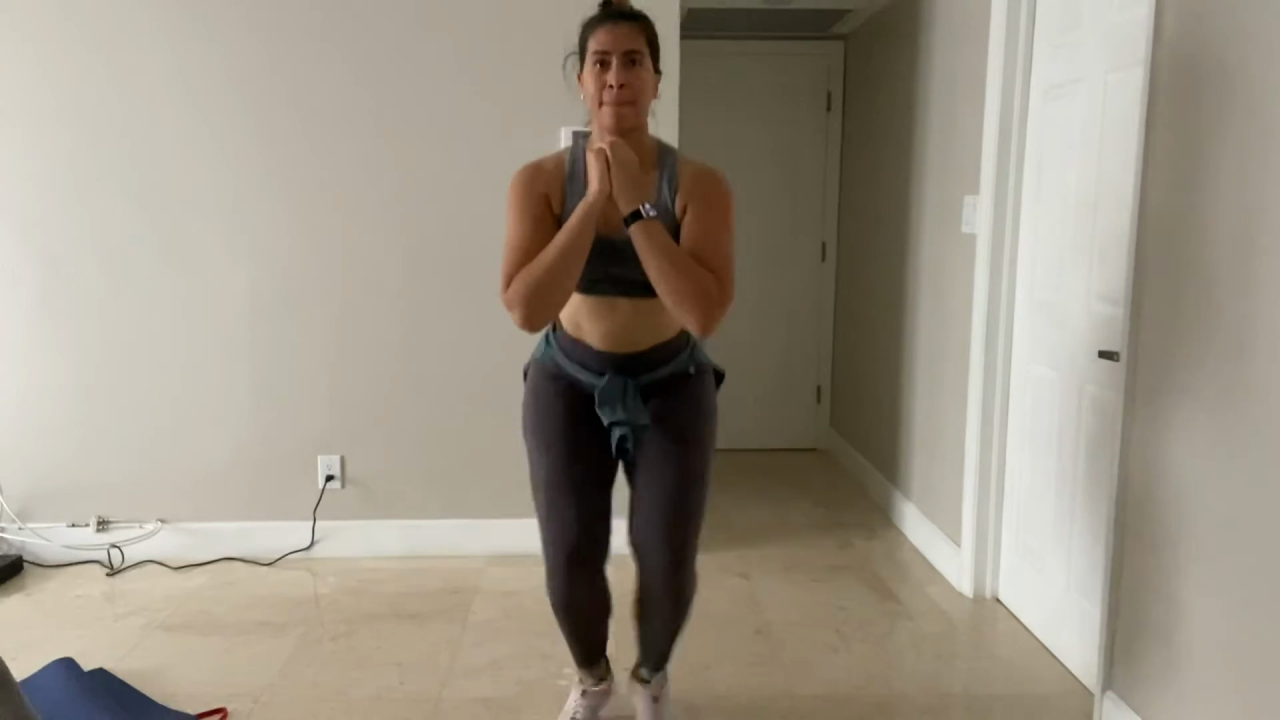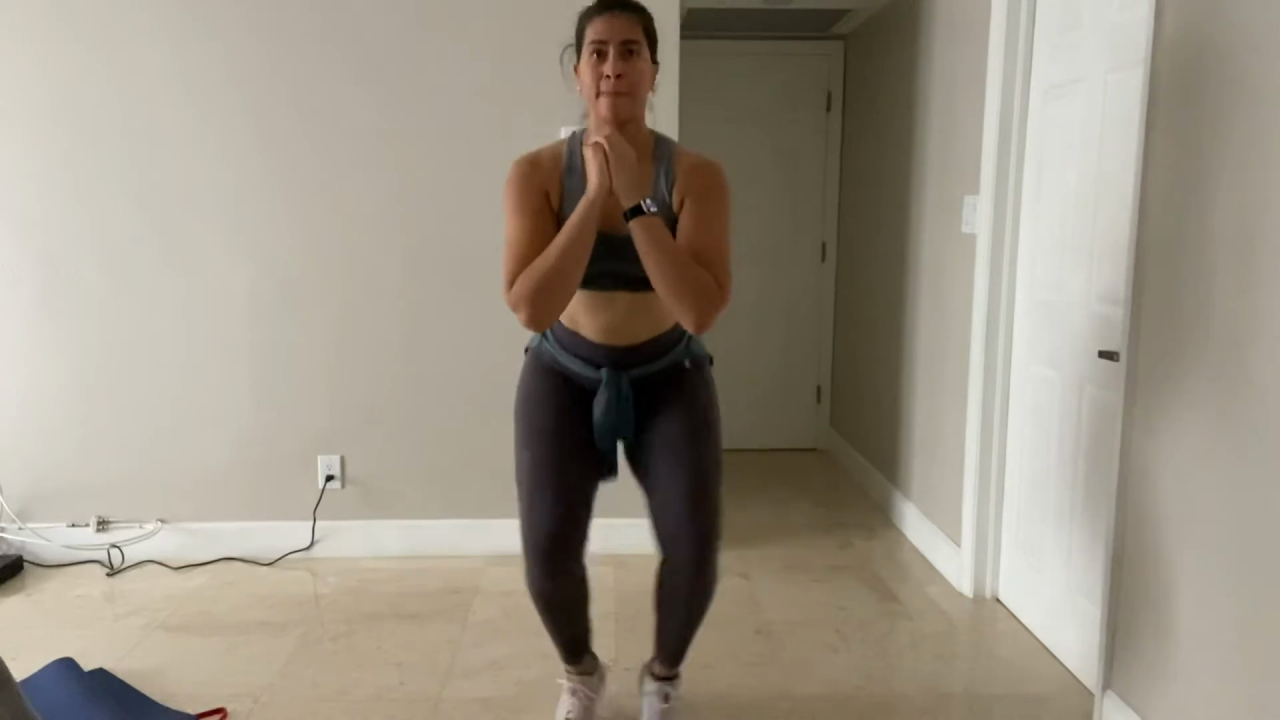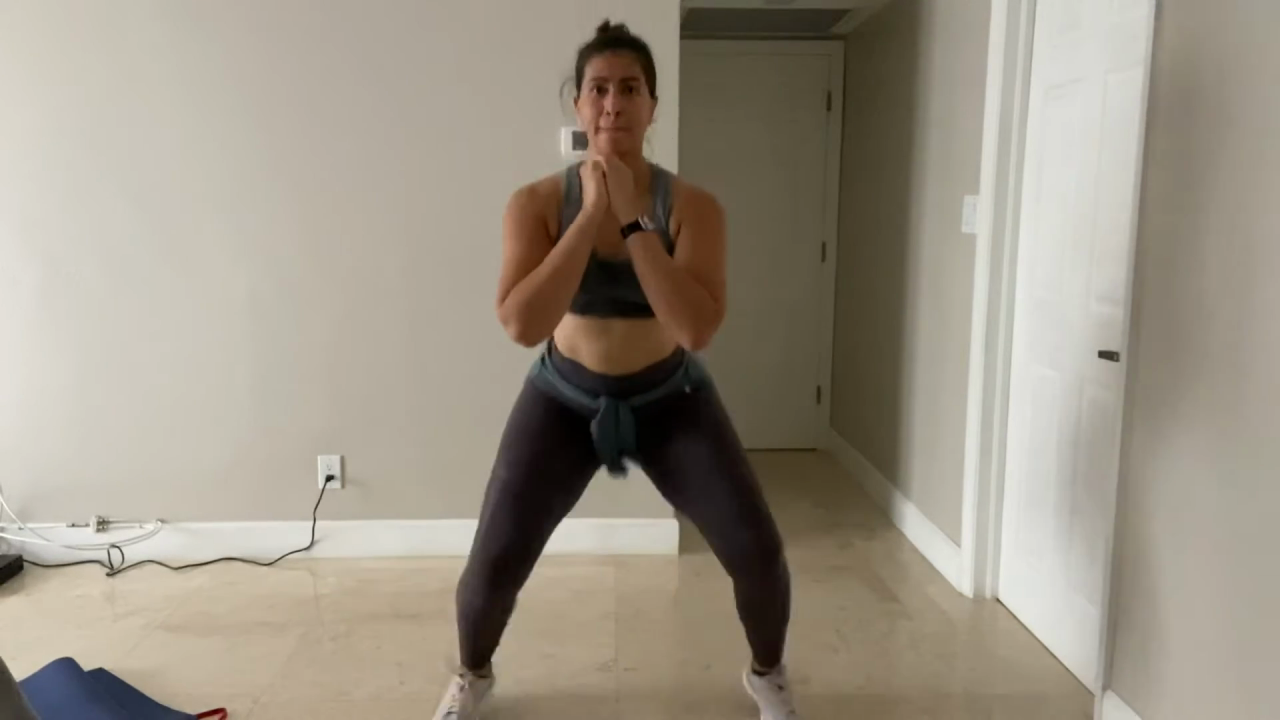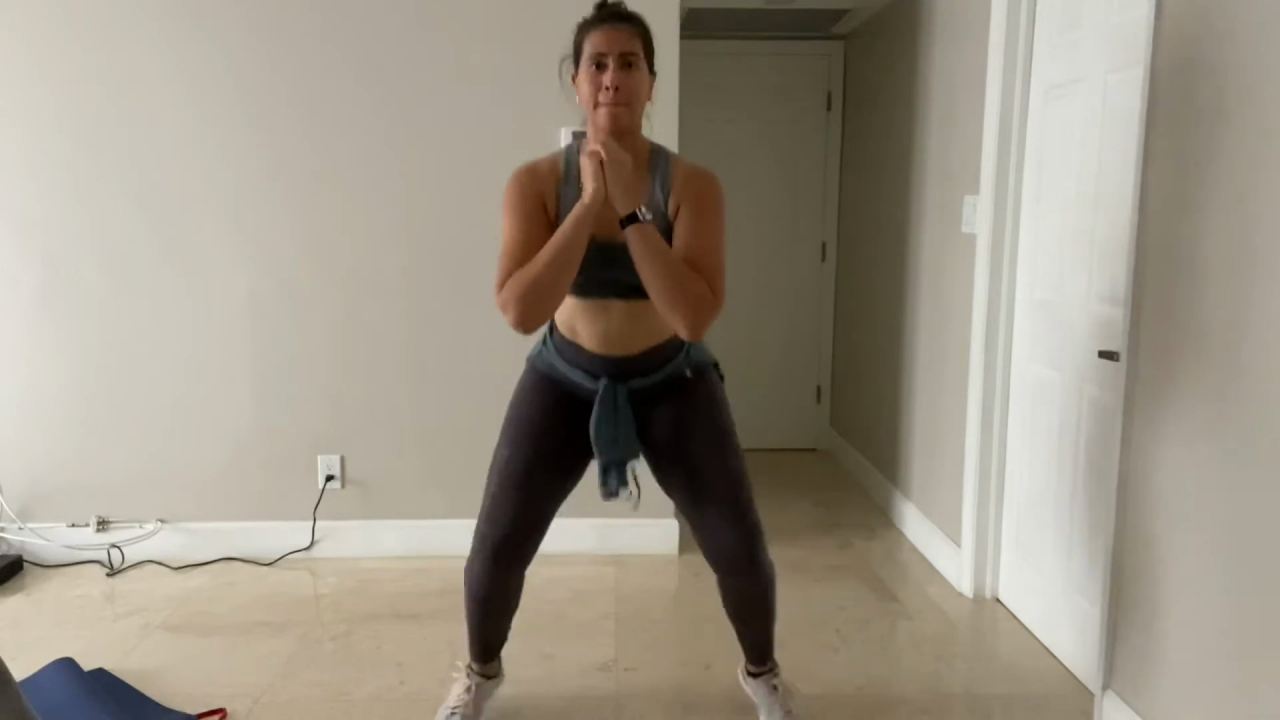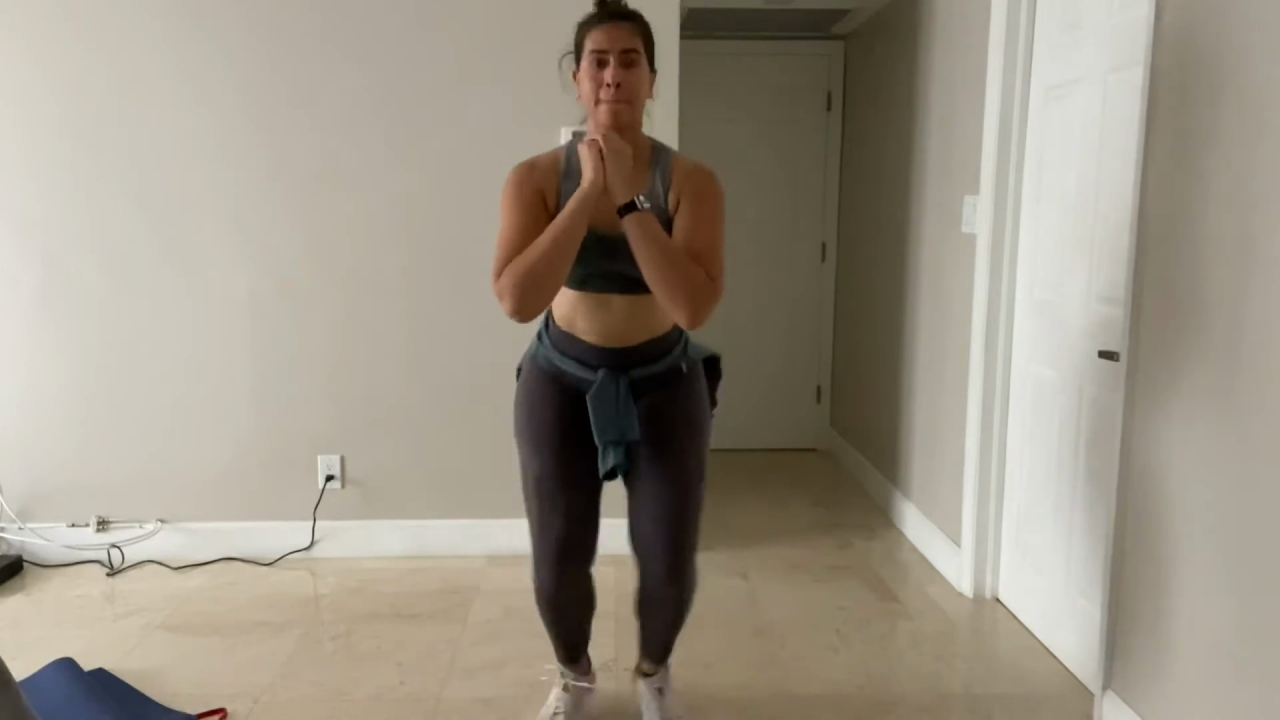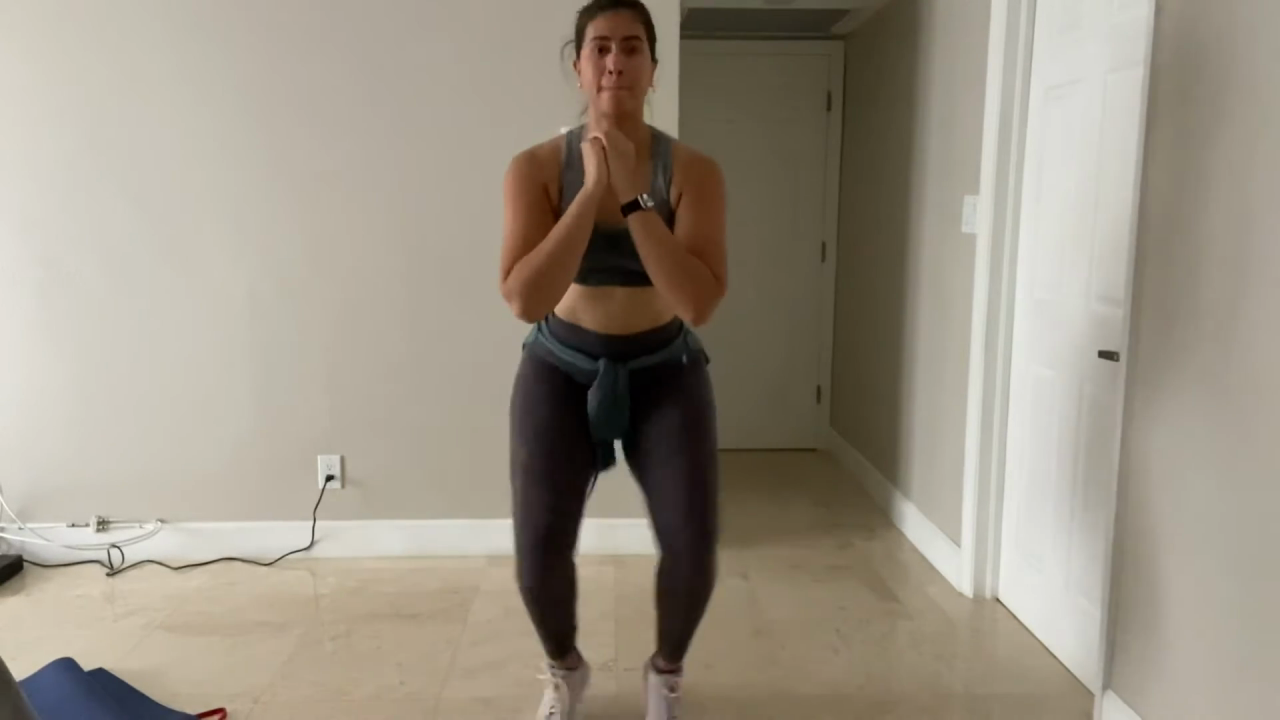
dt=0.2s
person 1, frame 1
left shoulder: (698, 183)
right shoulder: (542, 179)
left elbow: (704, 315)
right elbow: (524, 307)
left wrist: (635, 207)
right wrist: (593, 200)
left hip: (668, 383)
right hip: (569, 379)
left knee: (664, 553)
right knee: (573, 555)
person 1, frame 2
left shoulder: (696, 175)
right shoulder: (537, 173)
left elbow: (702, 311)
right elbow: (530, 308)
left wrist: (636, 203)
right wrist: (596, 197)
left hip: (666, 376)
right hip: (565, 376)
left knee: (693, 546)
right knee: (549, 546)
person 1, frame 3
left shoulder: (691, 204)
right shoulder: (536, 202)
left elbow: (698, 330)
right elbow: (521, 325)
left wrist: (631, 223)
right wrist: (590, 216)
left hip: (668, 400)
right hip: (563, 400)
left knee: (757, 551)
right knee: (495, 563)
person 1, frame 4
left shoulder: (691, 183)
right shoulder: (536, 182)
left elbow: (696, 318)
right elbow: (520, 312)
left wrist: (631, 212)
right wrist: (590, 204)
left hip: (669, 384)
right hip: (564, 383)
left knee: (739, 548)
right knee: (499, 548)
person 1, frame 5
left shoulder: (690, 180)
right shoulder: (536, 176)
left elbow: (694, 309)
right elbow: (517, 300)
left wrist: (628, 201)
right wrist: (586, 196)
left hip: (662, 380)
right hip: (562, 377)
left knee: (666, 555)
right knee: (562, 555)
person 1, frame 6
left shoulder: (693, 170)
right shoulder: (536, 168)
left elbow: (699, 303)
right elbow: (524, 300)
left wrist: (633, 197)
right wrist: (593, 192)
left hip: (662, 371)
right hip: (561, 370)
left knee: (691, 543)
right knee: (540, 545)
